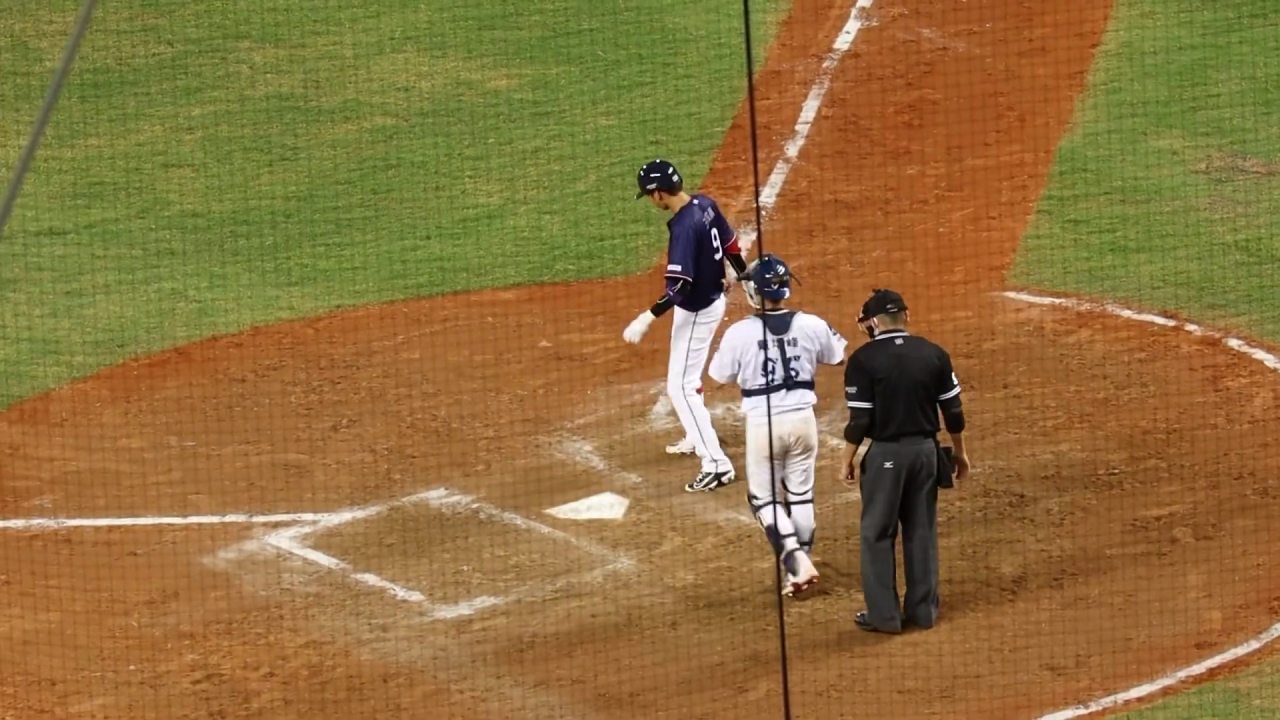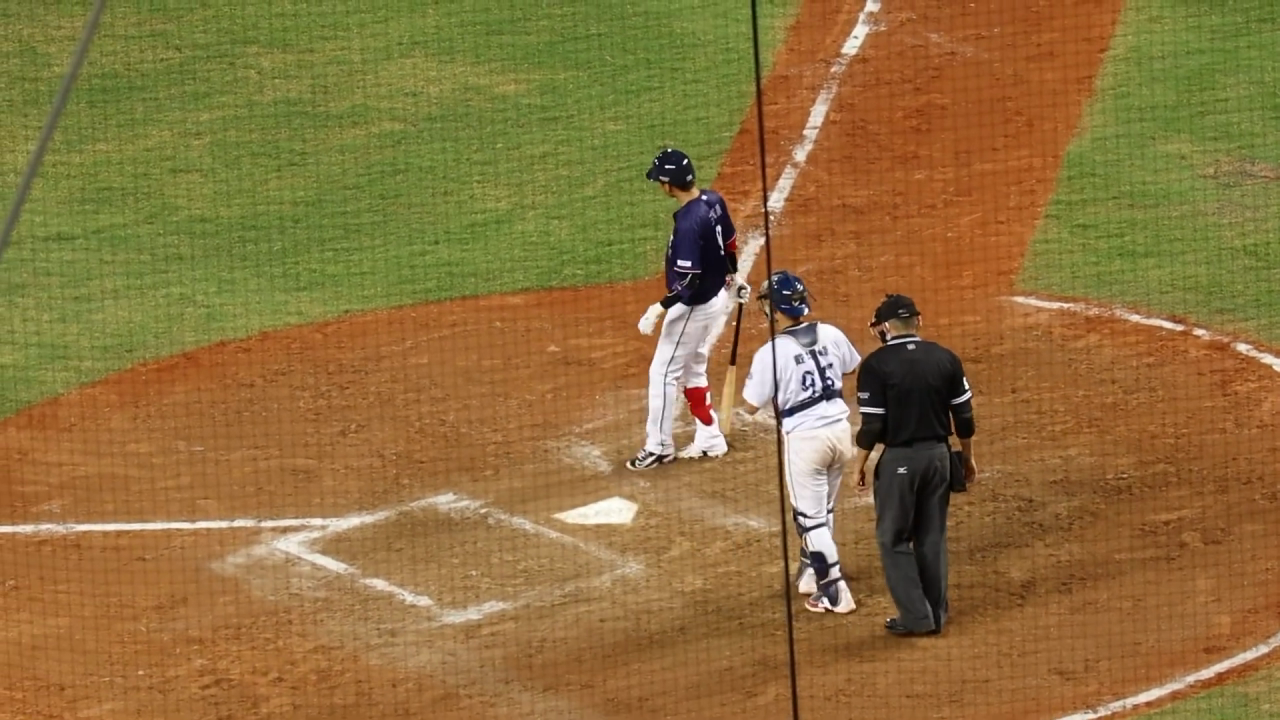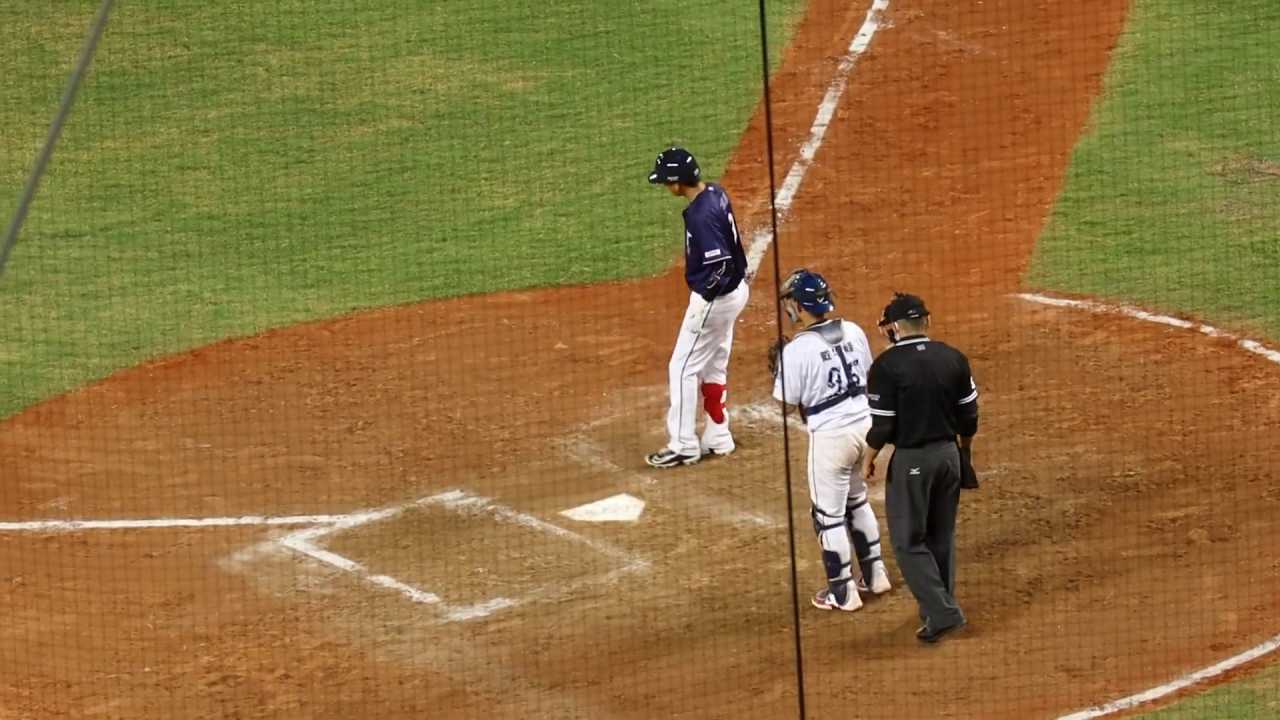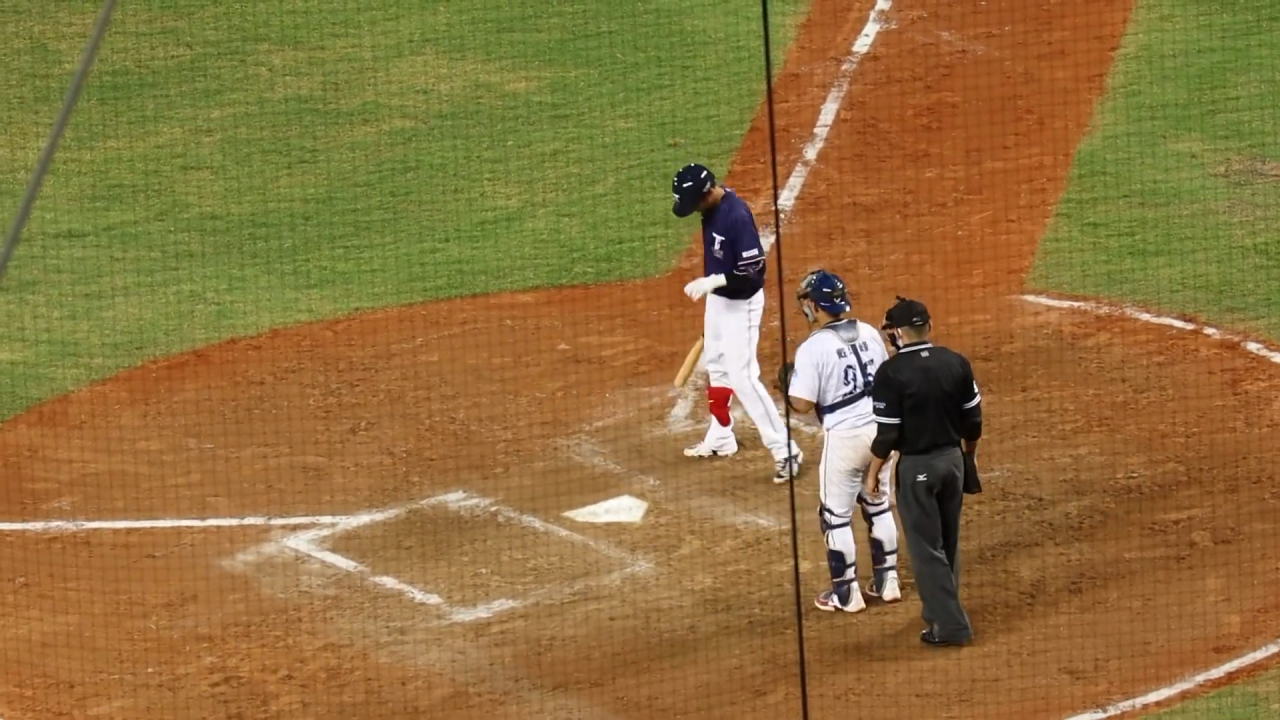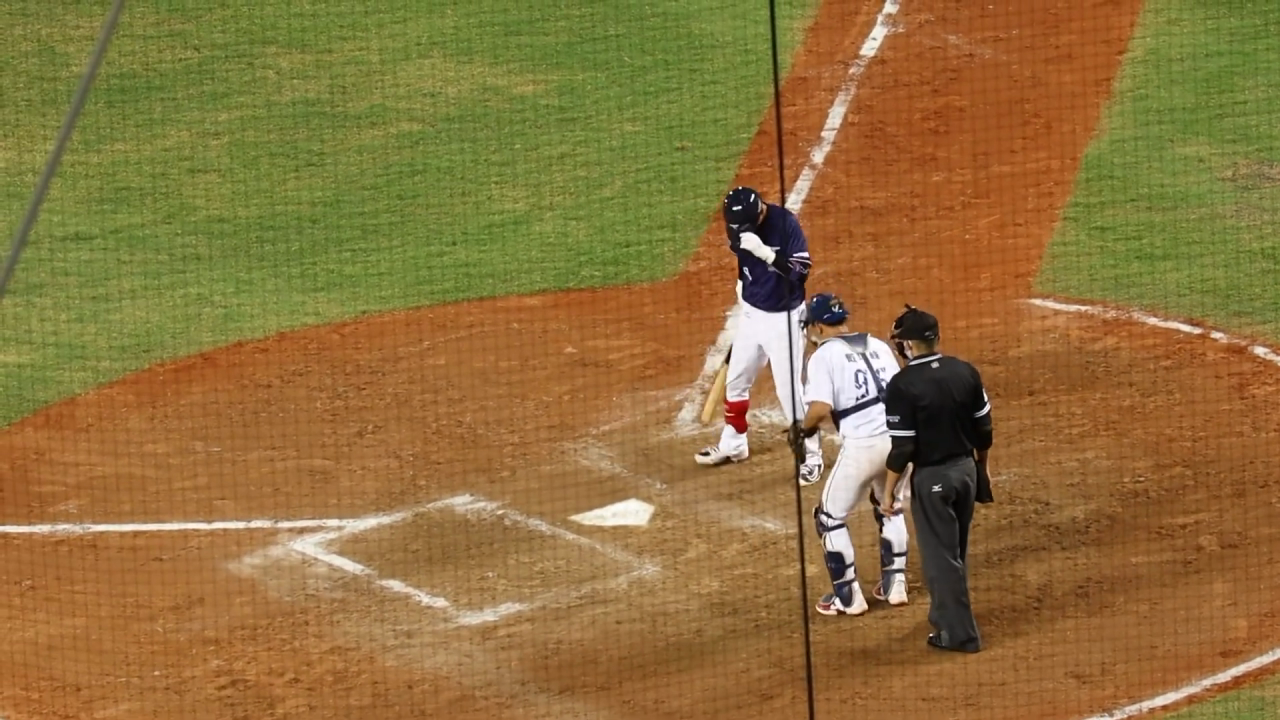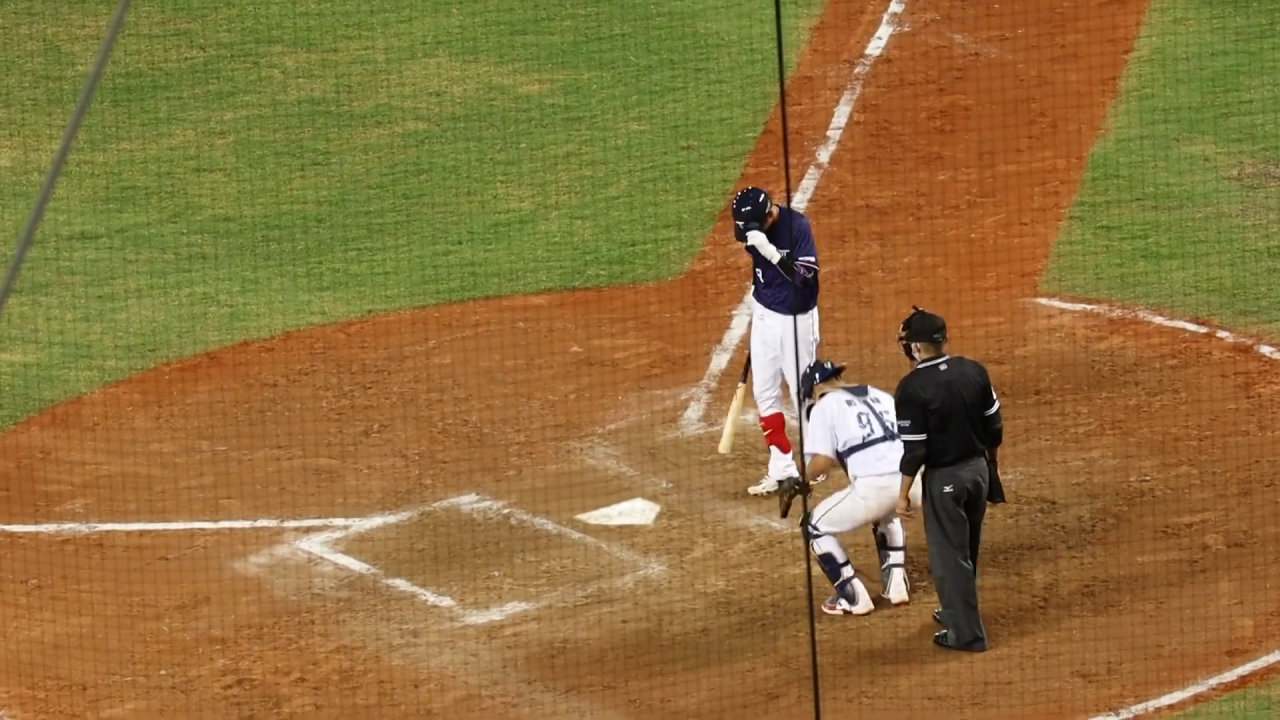
dt=0.3s
person 1, frame 1
left shoulder: (864, 358)
right shoulder: (934, 354)
left elbow: (860, 420)
right elbow: (953, 410)
left wrist: (848, 459)
right wrist: (959, 451)
left hip: (886, 454)
right hip: (926, 450)
left knee: (877, 534)
right knee: (922, 532)
left ankle: (883, 613)
right ankle: (923, 609)
person 1, frame 2
left shoulder: (876, 364)
right shoulder: (946, 358)
left elbow: (872, 425)
right elbow: (964, 416)
left wrist: (859, 464)
right wrist: (966, 457)
left hip: (900, 459)
right hip: (938, 454)
left knee: (894, 539)
right knee: (932, 537)
left ankle: (916, 613)
right ankle: (934, 612)
person 1, frame 3
left shoulder: (887, 364)
right shoulder: (954, 358)
left elbow: (882, 426)
right elbow: (969, 416)
left wrist: (868, 461)
right wrist: (963, 452)
left hip: (911, 459)
right hip: (948, 455)
left knee: (908, 541)
right knee: (942, 538)
left ankle: (941, 612)
right ankle: (939, 610)
person 1, frame 4
left shoulder: (891, 372)
right shoulder: (957, 362)
left elbow: (887, 434)
right elbow: (973, 419)
left wrist: (873, 473)
right wrist: (969, 456)
left hip: (917, 466)
right hip: (953, 459)
left knee: (926, 548)
right knee: (945, 544)
left ankle: (950, 625)
right ankle: (938, 610)
person 1, frame 5
left shoulder: (902, 385)
right shoulder: (966, 372)
left elbow: (902, 448)
right elbow: (984, 428)
left wrist: (889, 491)
right wrist: (982, 466)
left hip: (932, 477)
right hip: (966, 469)
left knee: (941, 556)
right knee: (953, 550)
left ankle: (960, 633)
right ankle: (945, 613)
person 1, frame 6
left shoulder: (912, 387)
right shoulder: (974, 371)
left elbow: (914, 451)
right elbow: (994, 426)
left wrist: (903, 493)
right wrist: (990, 463)
left hip: (944, 478)
right hip: (978, 469)
left knee: (950, 556)
right knee: (966, 550)
left ankle: (966, 633)
right ankle: (957, 612)
person 2, frame 1
left shoulder: (739, 332)
right shoulder: (811, 324)
left elbow: (718, 379)
right elbow: (839, 358)
left hip: (762, 424)
right hip: (802, 419)
left knee: (764, 498)
right knee: (801, 495)
left ankle: (797, 563)
right ankle: (798, 562)
person 2, frame 2
left shoulder: (771, 352)
right shoulder: (832, 334)
left elbow: (752, 406)
right elbow: (853, 368)
left hip: (805, 439)
right hip: (840, 430)
left knee: (809, 517)
right knee: (823, 509)
left ankle: (834, 593)
right ankle: (813, 575)
person 2, frame 3
left shoulder: (796, 349)
right shoulder: (854, 331)
left elbow: (786, 403)
left wrist: (779, 371)
left hip: (830, 437)
right hip: (864, 427)
left knee: (829, 515)
right knee: (857, 502)
left ankle: (843, 592)
right ankle: (874, 575)
person 2, frame 4
left shoulder: (813, 347)
right shoulder: (868, 332)
left elbow: (802, 403)
left wrist: (787, 391)
left hip: (845, 437)
right hip: (880, 429)
left knee: (835, 517)
right knee: (878, 507)
left ankle: (846, 593)
right ankle: (887, 581)
person 2, frame 5
left shoulder: (823, 355)
right shoulder: (879, 346)
left elbow: (820, 408)
left wrist: (802, 428)
left hip: (863, 445)
left knee: (830, 518)
right knee: (891, 510)
left ankle: (847, 596)
right ankle: (895, 584)
person 2, frame 6
left shoulder: (823, 407)
right shoulder: (882, 396)
left elbow: (821, 460)
left wrist: (800, 481)
left hip: (873, 488)
left knee: (814, 528)
right knee: (887, 514)
left ankle: (853, 597)
right ankle: (895, 583)
person 3, frame 1
left shoulder: (683, 227)
right shoulder: (706, 204)
left elbow: (678, 285)
right elbow: (731, 246)
left wrist: (646, 318)
right wrist: (744, 278)
left hip: (695, 311)
right hip: (713, 300)
left knee: (681, 386)
right knee: (685, 374)
left ankle: (716, 464)
right ankle: (696, 438)
person 3, frame 2
left shoulder: (688, 222)
right shoulder: (714, 201)
left elbow: (688, 280)
right elbow: (730, 246)
left wrist: (656, 309)
right wrist: (732, 279)
left hip: (695, 305)
right hip: (715, 297)
left knee: (664, 373)
right knee: (693, 370)
left ankle: (658, 446)
right ankle: (710, 439)
person 3, frame 3
left shoulder: (700, 215)
right shoulder: (715, 192)
left elbow: (719, 267)
left wrist: (701, 305)
left hip: (716, 297)
right hip: (732, 291)
left knee: (683, 368)
right knee: (713, 366)
left ankle: (683, 445)
right ankle: (718, 437)
person 3, frame 4
left shoulder: (736, 213)
right shoulder: (707, 205)
left elbow: (754, 267)
left wrist: (714, 280)
left hip: (740, 304)
right hip: (718, 299)
left knee: (743, 378)
right knee: (716, 367)
left ankle: (785, 449)
right ankle: (720, 438)
person 3, frame 5
left shoulder: (784, 221)
right shoulder: (740, 225)
left elbow: (800, 270)
left wrist: (764, 252)
left hip: (782, 318)
right hip: (751, 313)
left knee: (789, 391)
right knee: (736, 381)
left ankle: (811, 457)
right ankle: (733, 444)
person 3, frame 6
left shoulder: (796, 225)
right shoulder: (754, 228)
left elbow: (806, 276)
left wrist: (770, 252)
left hip: (798, 320)
right hip: (764, 316)
right knee: (765, 394)
right ankle: (783, 468)
